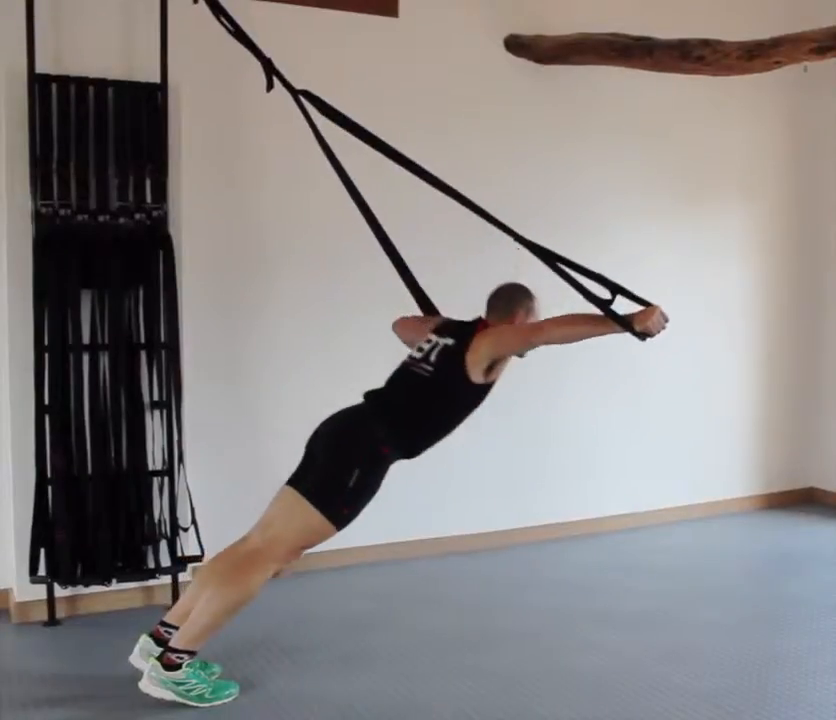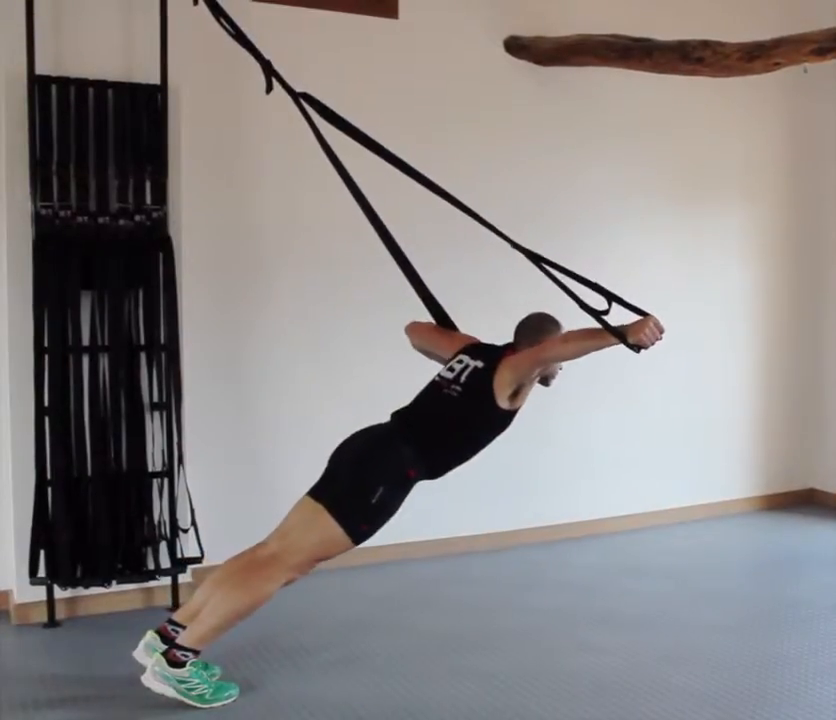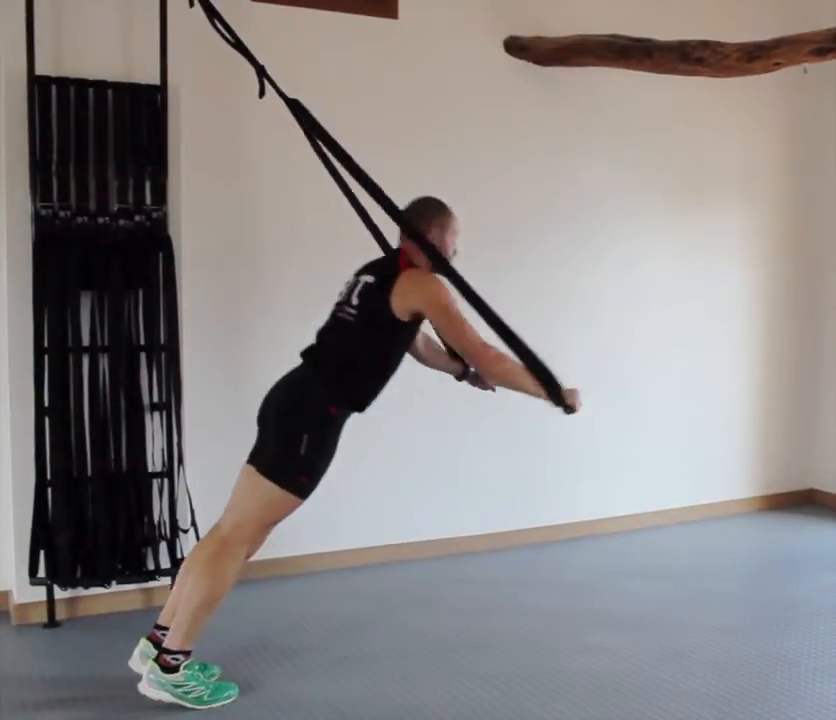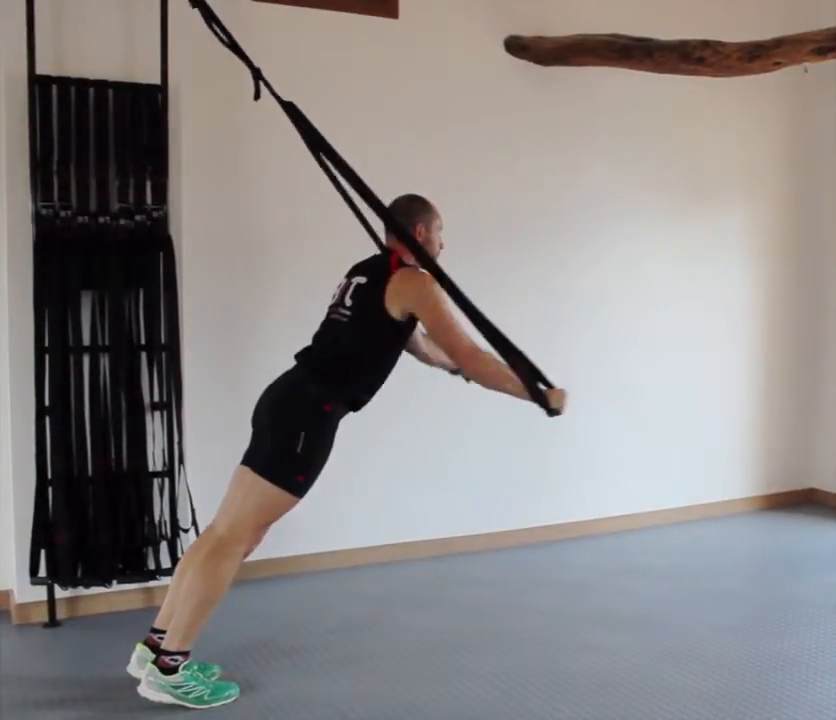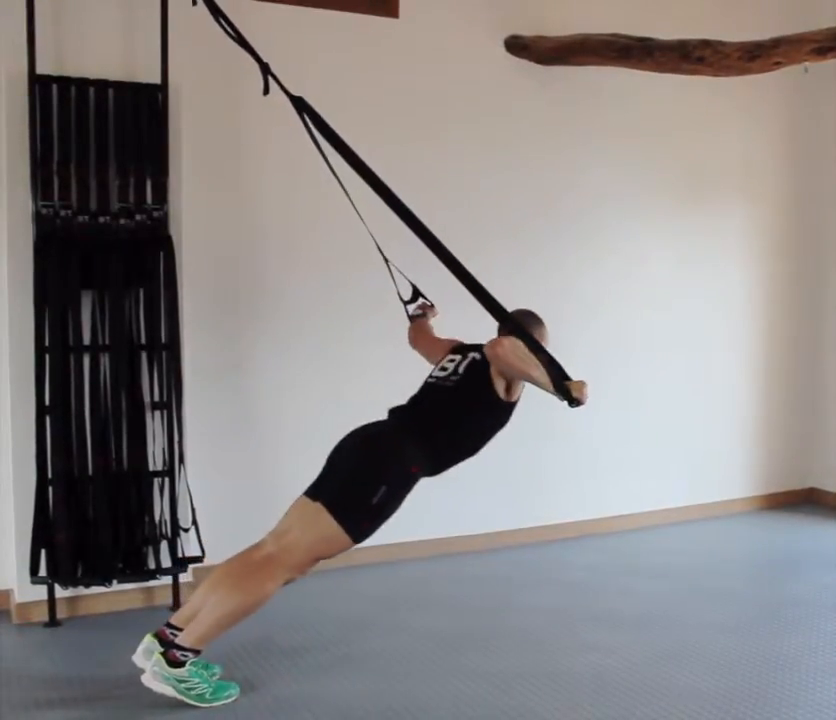
dt=1s
person 1, frame 1
left shoulder: (447, 328)
right shoulder: (491, 342)
left elbow: (401, 326)
right elbow: (553, 332)
right wrist: (631, 323)
left hip: (345, 433)
right hip: (363, 451)
left knee: (263, 543)
right knee: (270, 551)
left ankle: (162, 636)
right ankle: (173, 662)
person 1, frame 2
left shoulder: (474, 350)
right shoulder: (514, 370)
left elbow: (415, 329)
right elbow: (553, 349)
right wrist: (624, 334)
left hip: (370, 450)
right hip: (388, 468)
left knee: (278, 551)
right knee: (284, 560)
left ankle: (168, 634)
right ankle: (177, 659)
person 1, frame 3
left shoulder: (378, 273)
right shoulder: (420, 283)
left elbow: (407, 339)
right elbow: (482, 353)
left wrist: (463, 373)
right wrist: (554, 392)
left hip: (298, 399)
right hip: (312, 414)
left knee: (236, 531)
right knee: (239, 535)
left ankle: (159, 643)
right ankle: (169, 665)
person 1, frame 4
left shoulder: (368, 274)
right shoulder: (412, 281)
left elbow: (414, 342)
right elbow: (466, 354)
left wrist: (457, 368)
right wrist: (540, 394)
left hip: (292, 400)
right hip: (309, 412)
left knee: (228, 531)
right knee: (234, 535)
left ankle: (156, 644)
right ankle: (167, 667)
person 1, frame 5
left shoulder: (460, 353)
right shoulder: (506, 365)
left elbow: (419, 338)
right elbow: (501, 349)
left wrist: (420, 316)
right wrist: (560, 386)
left hip: (368, 446)
right hip: (389, 464)
left knee: (275, 550)
right knee: (283, 559)
left ankle: (166, 638)
right ankle: (178, 658)
